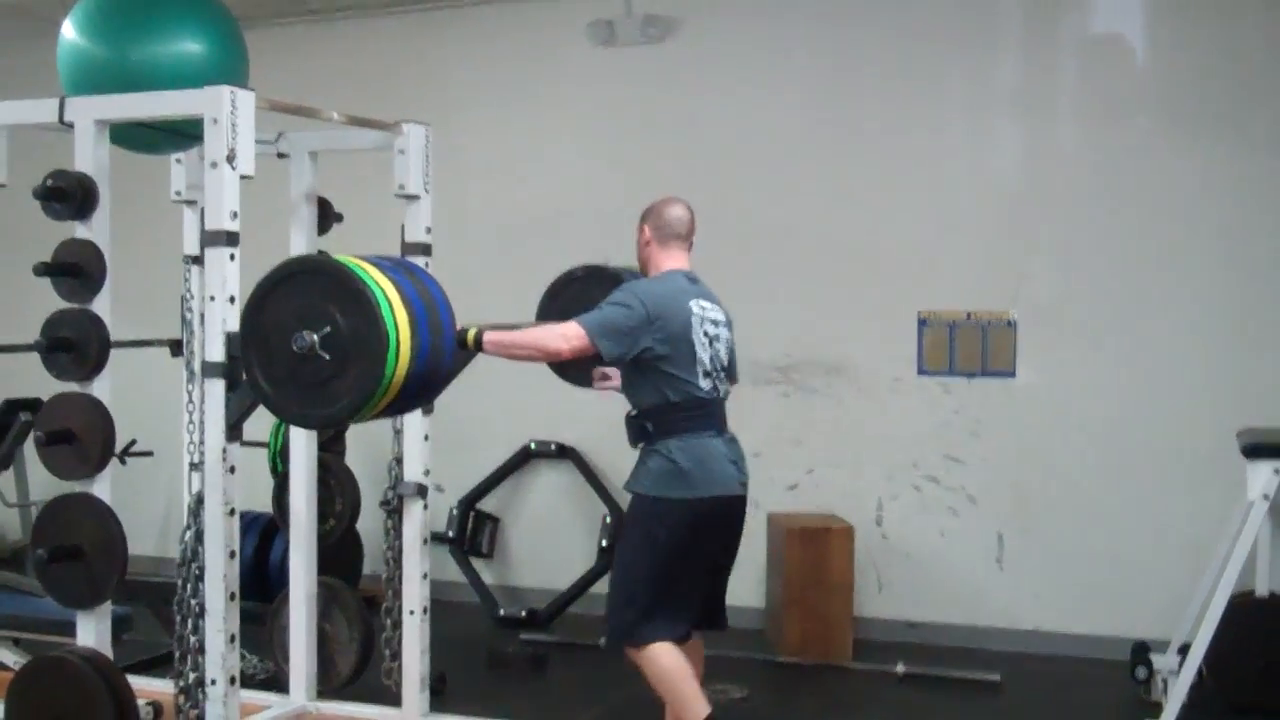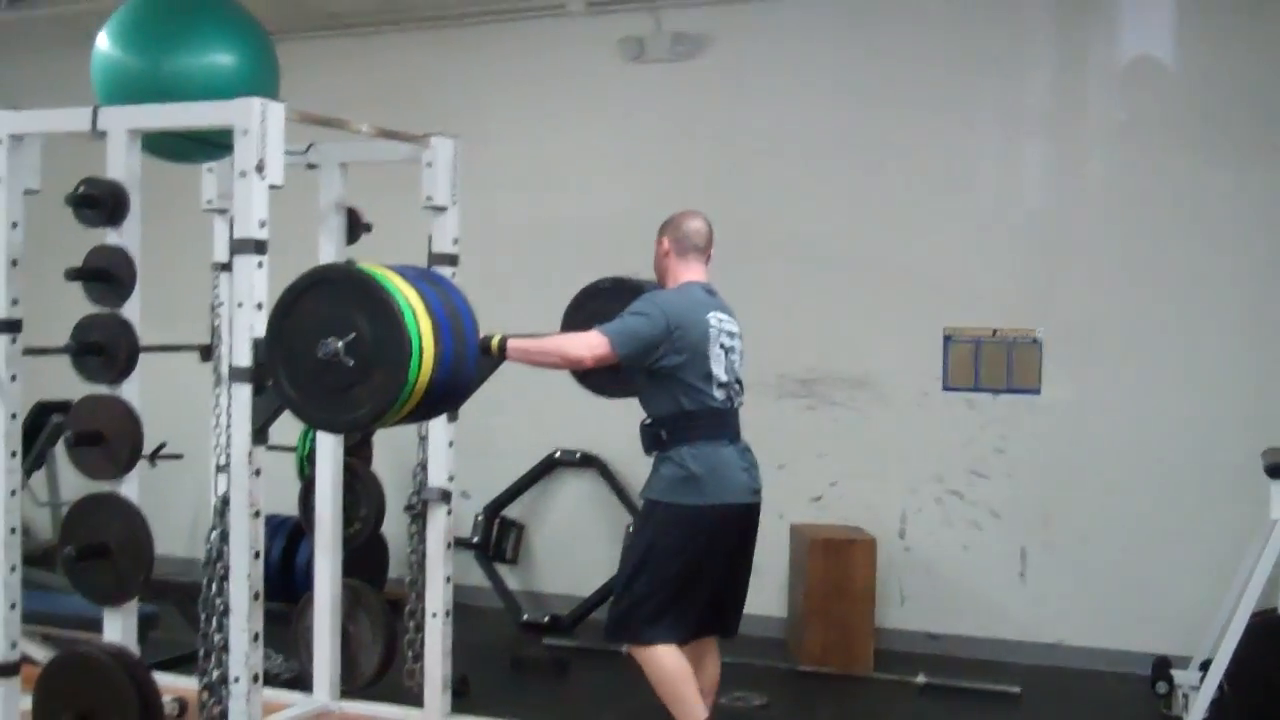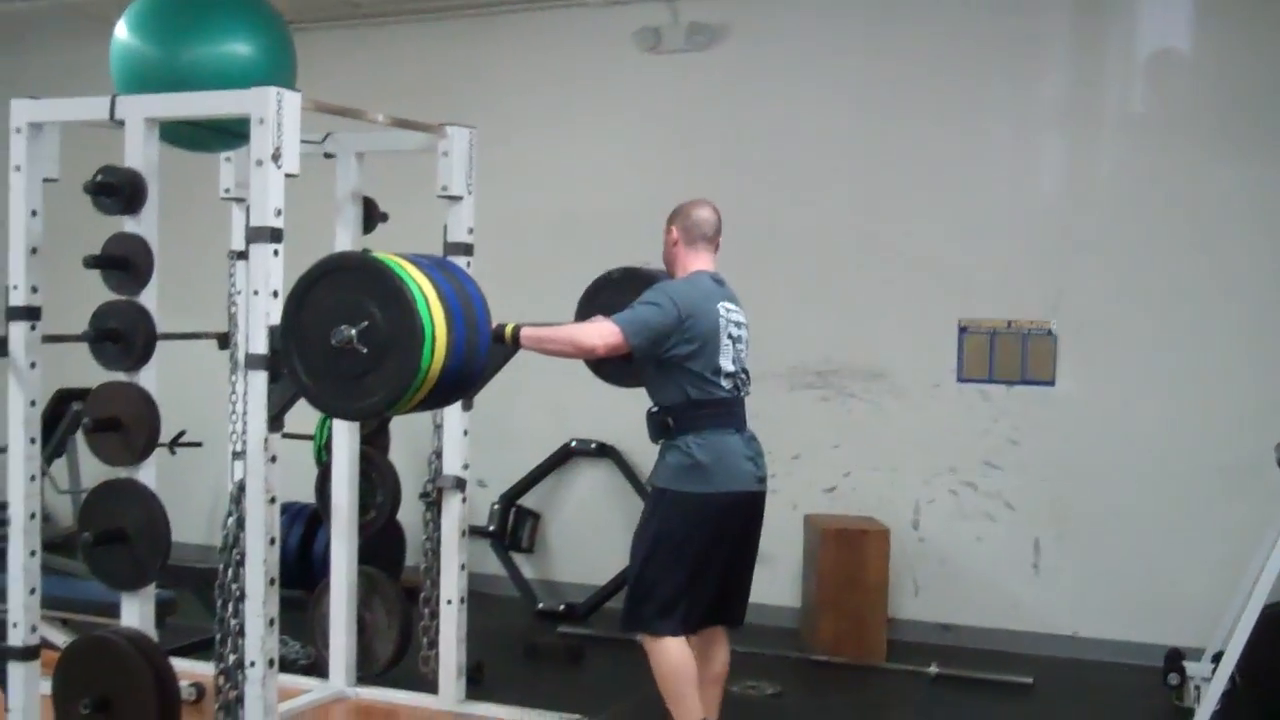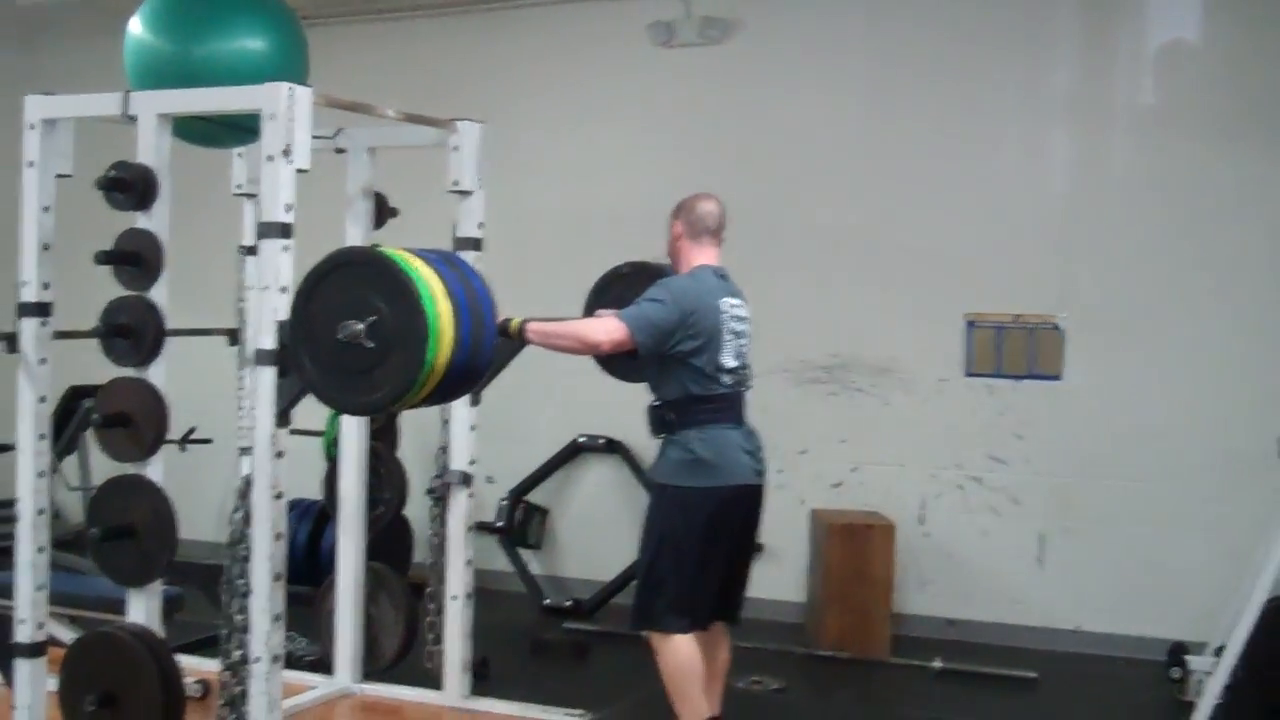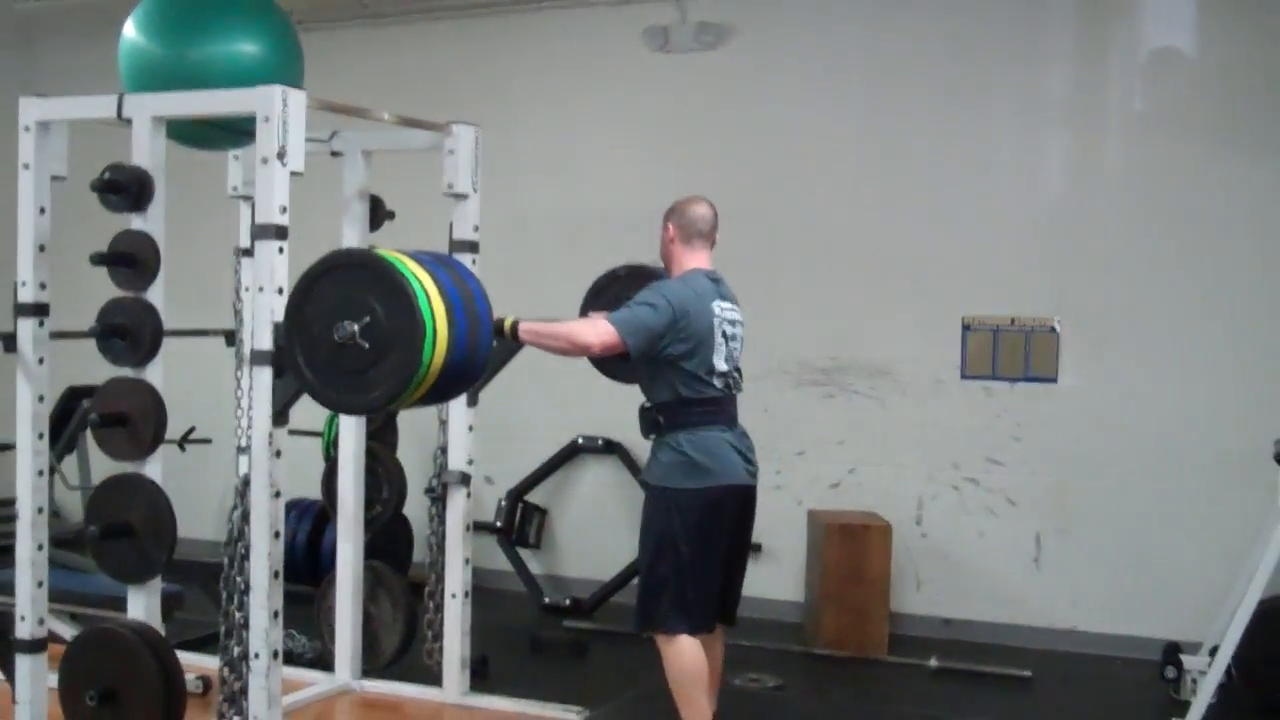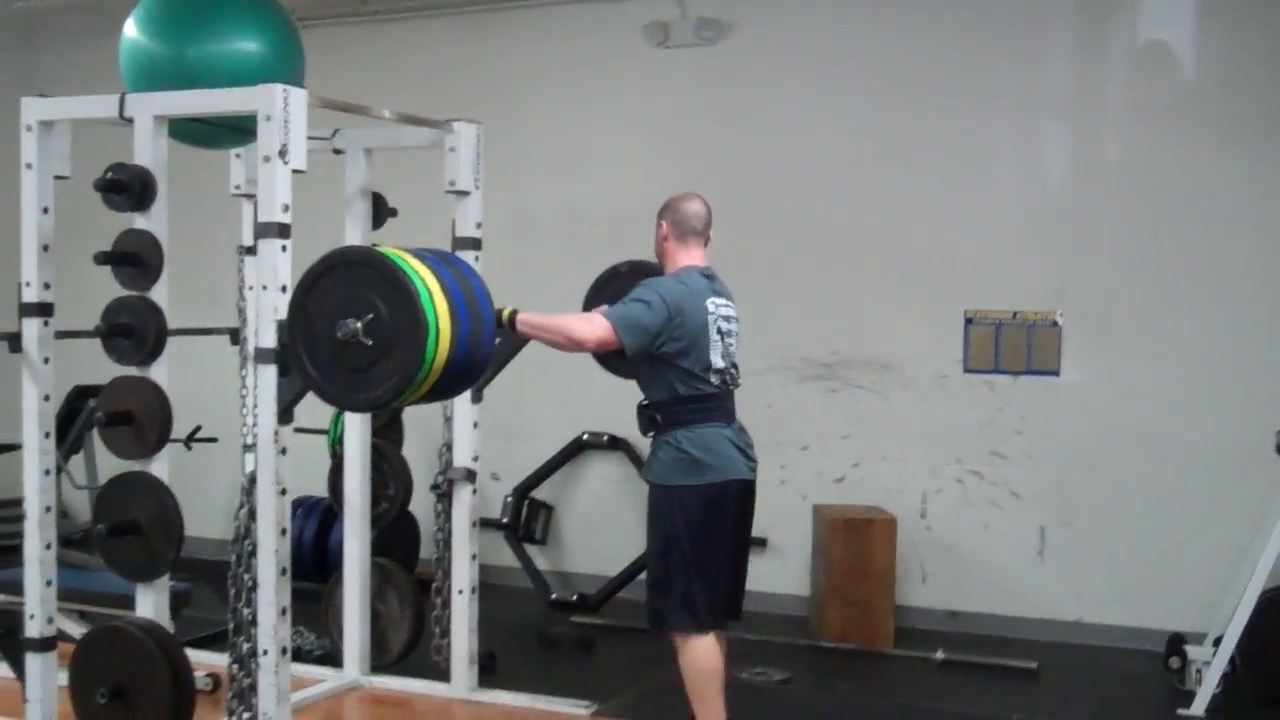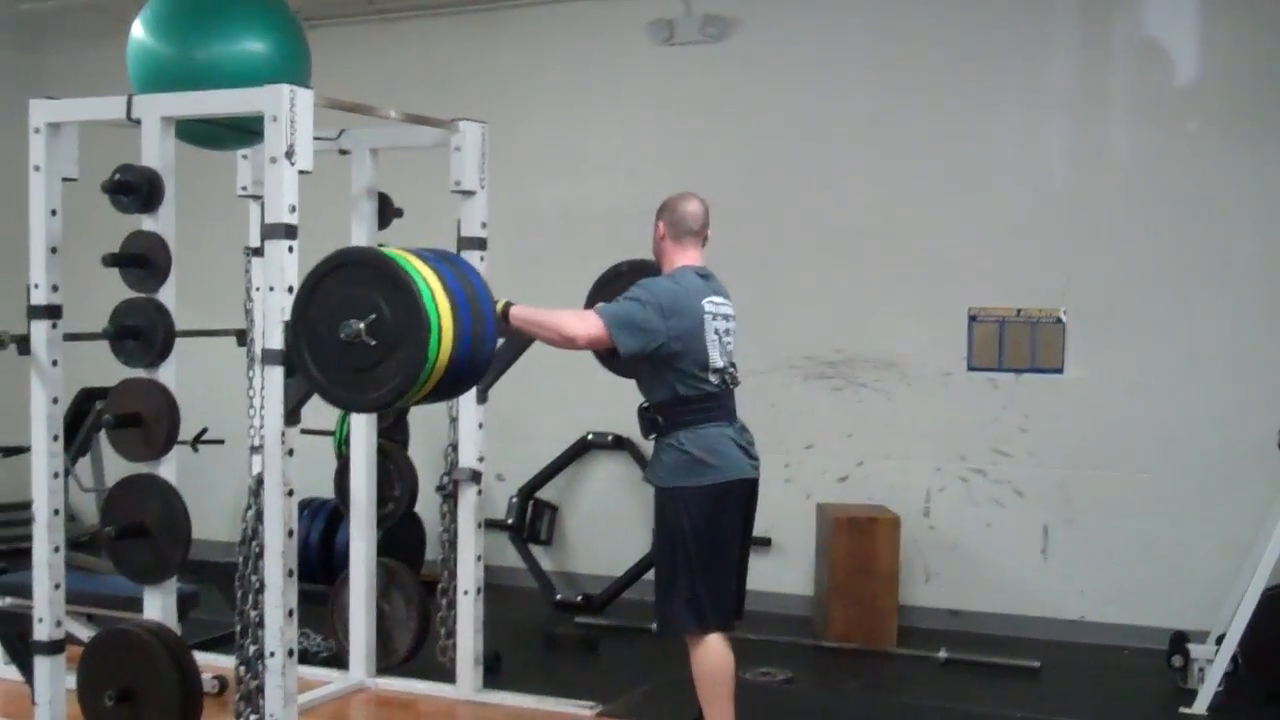
dt=0.1s
person 1, frame 1
left shoulder: (645, 298)
right shoulder: (710, 304)
left elbow: (562, 343)
left wrist: (472, 338)
left hip: (678, 478)
right hip: (721, 474)
left knee: (639, 626)
right knee: (680, 621)
person 1, frame 2
left shoulder: (664, 309)
right shoulder: (723, 315)
left elbow: (585, 352)
left wrist: (496, 345)
right wrist: (649, 381)
left hip: (691, 485)
right hip: (736, 483)
left knee: (641, 627)
right knee: (696, 628)
person 1, frame 3
left shoulder: (675, 297)
right shoulder: (725, 301)
left elbow: (597, 341)
left wrist: (509, 333)
right wrist: (620, 325)
left hip: (697, 473)
right hip: (740, 471)
left knee: (657, 619)
right knee: (709, 619)
person 1, frame 4
left shoulder: (678, 293)
right shoulder: (730, 296)
left elbow: (603, 337)
left wrist: (516, 327)
right wrist: (624, 321)
left hip: (697, 468)
right hip: (739, 466)
left knee: (666, 618)
right knee: (709, 615)
person 1, frame 5
left shoulder: (670, 297)
right shoulder: (721, 297)
left elbow: (592, 339)
left wrist: (510, 327)
right wrist: (621, 322)
left hip: (690, 471)
right hip: (730, 467)
left knee: (676, 621)
right knee: (704, 616)
person 1, frame 6
left shoulder: (665, 294)
right shoulder: (717, 294)
left elbow: (589, 334)
left wrist: (508, 318)
right wrist: (617, 319)
left hip: (690, 468)
right hip: (729, 463)
left knee: (688, 619)
right knee: (707, 613)
person 1, frame 7
left shoulder: (662, 294)
right shoulder: (713, 293)
left elbow: (581, 331)
left wrist: (505, 312)
right wrist: (619, 318)
left hip: (696, 467)
right hip: (729, 461)
left knee: (701, 620)
right knee: (711, 612)
